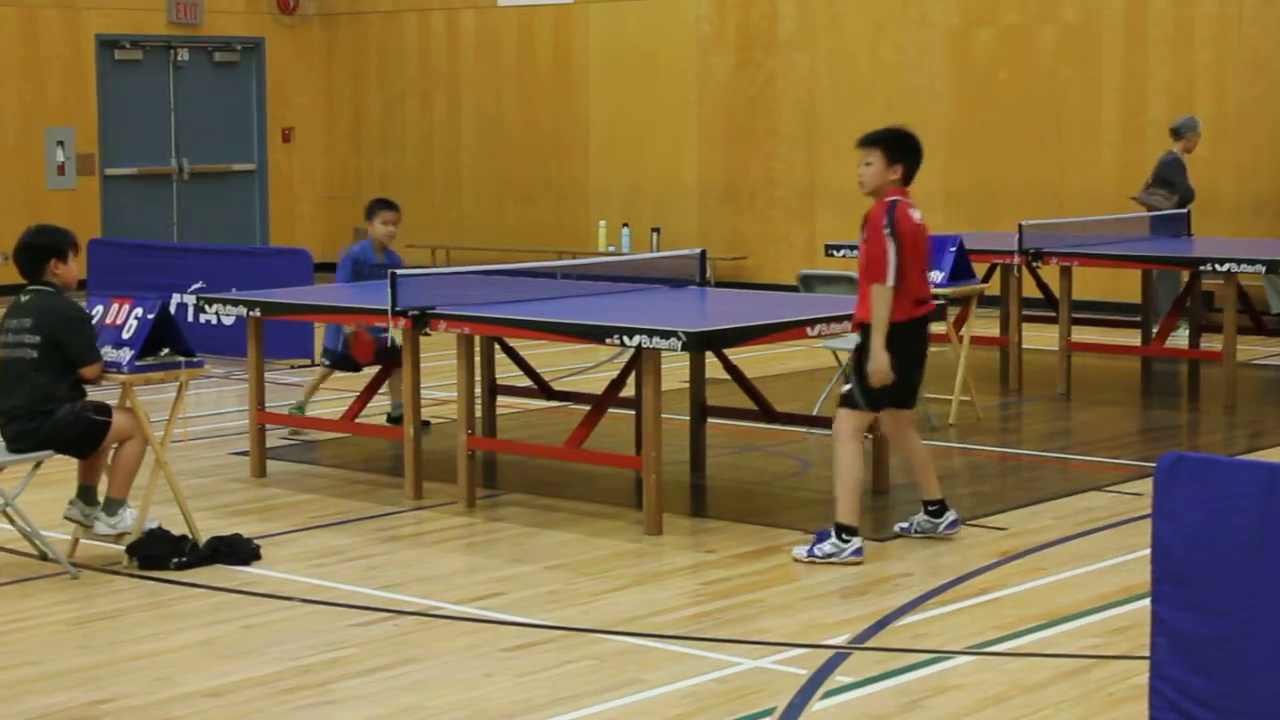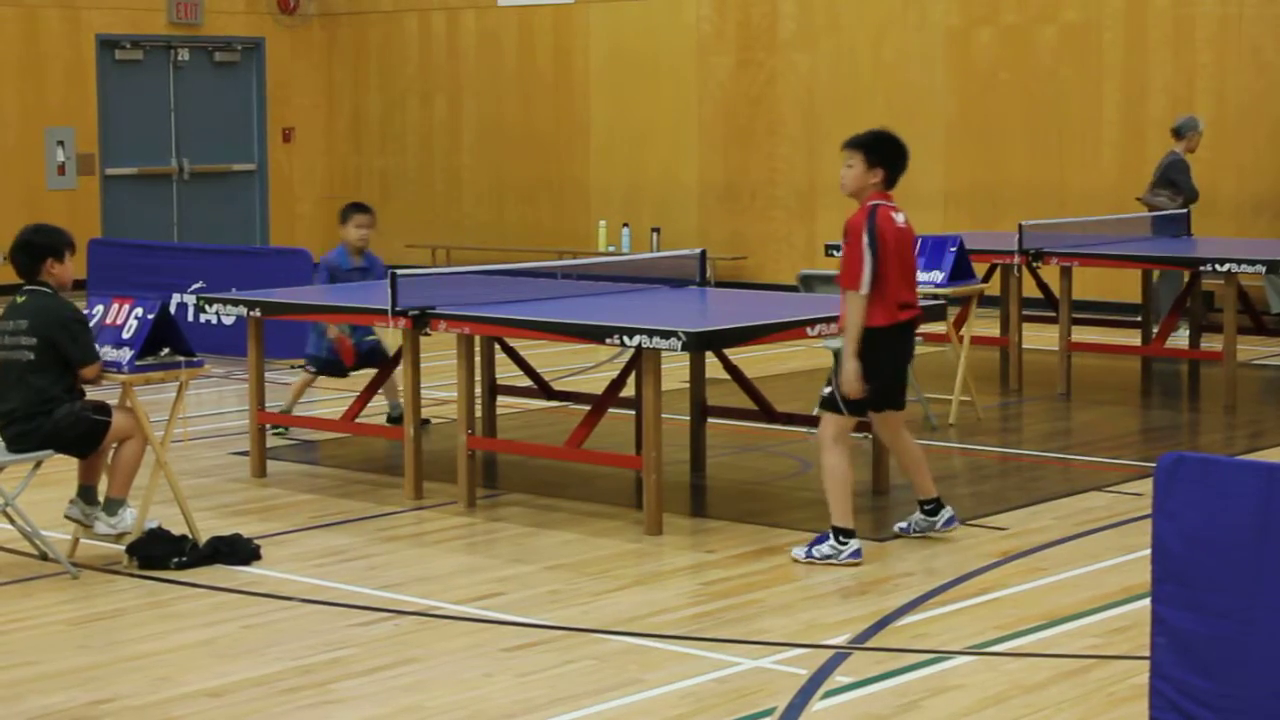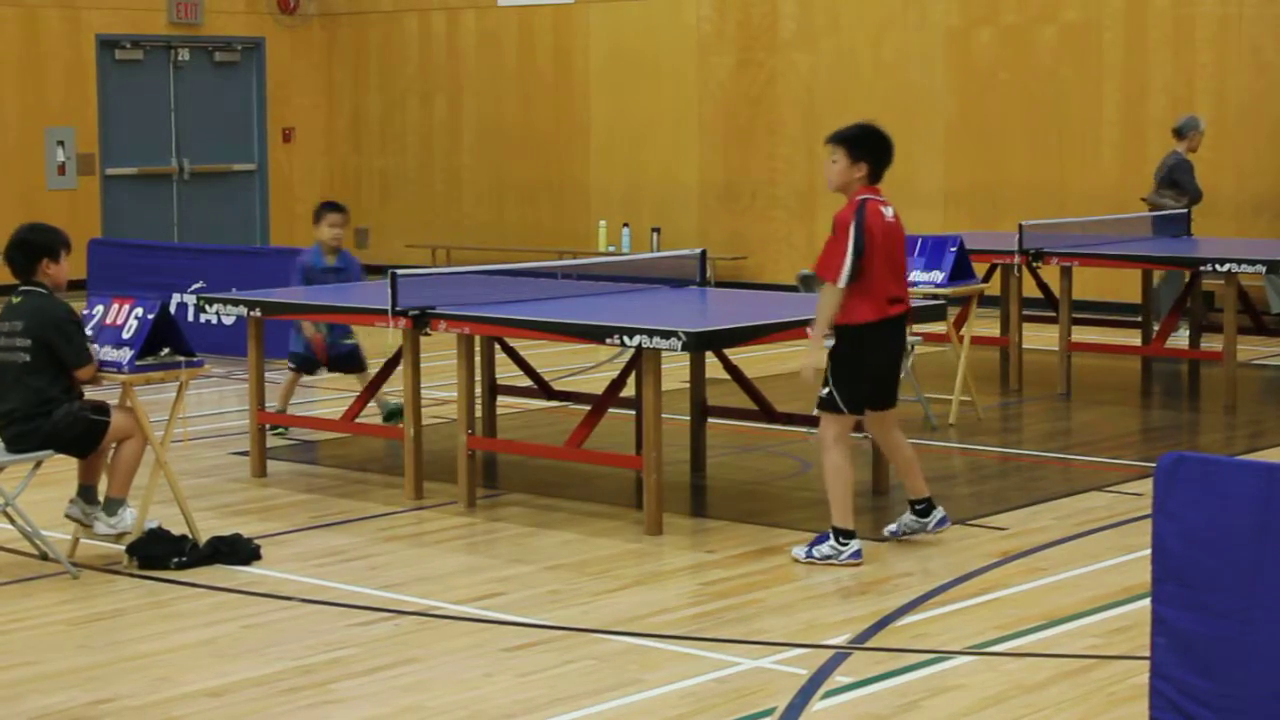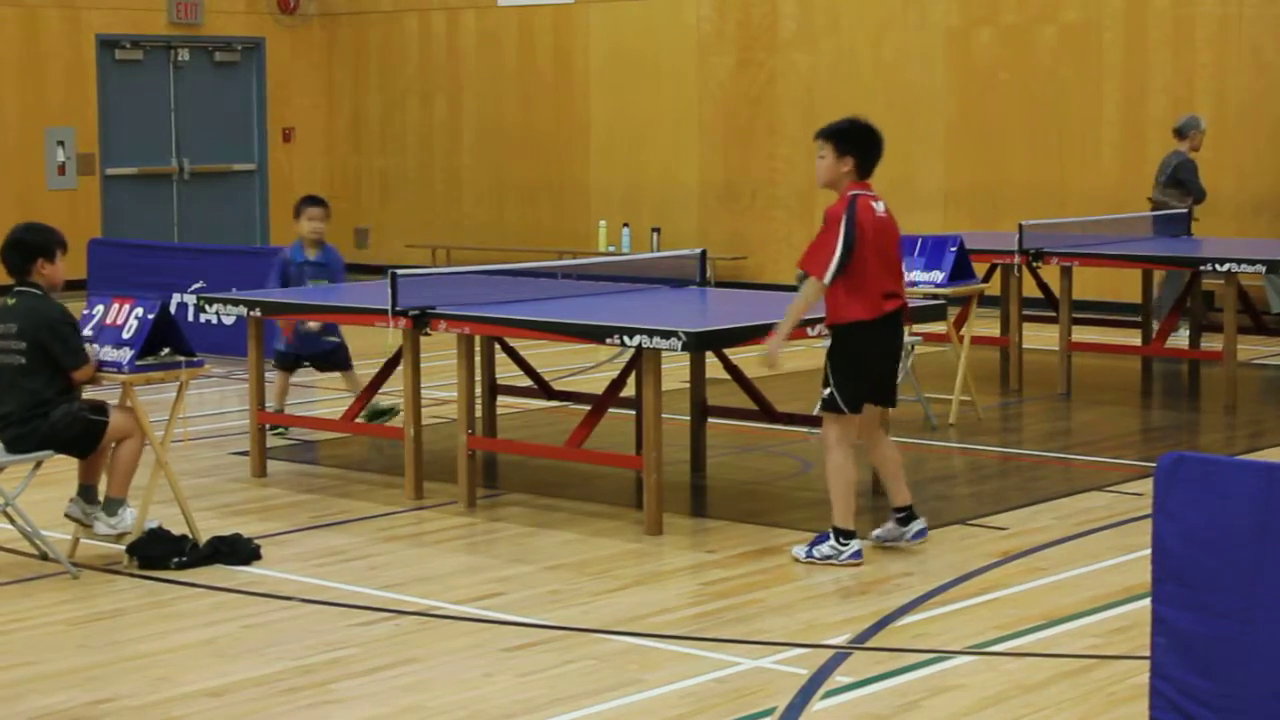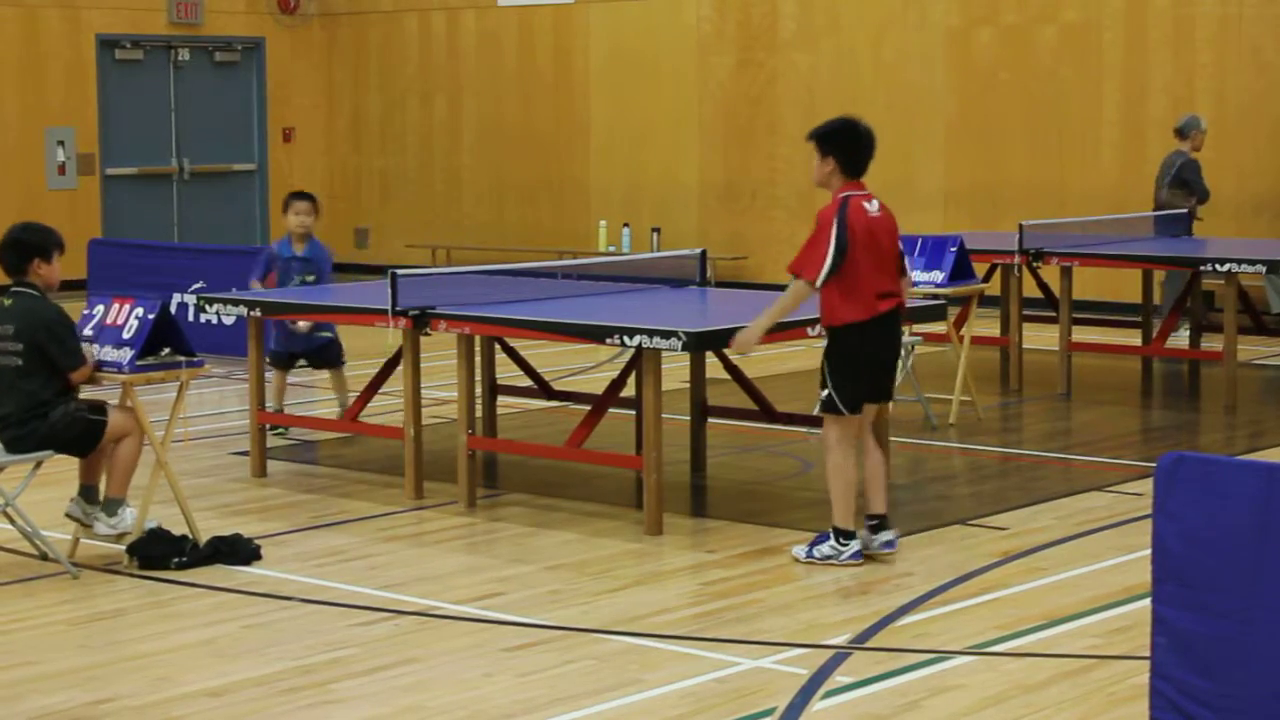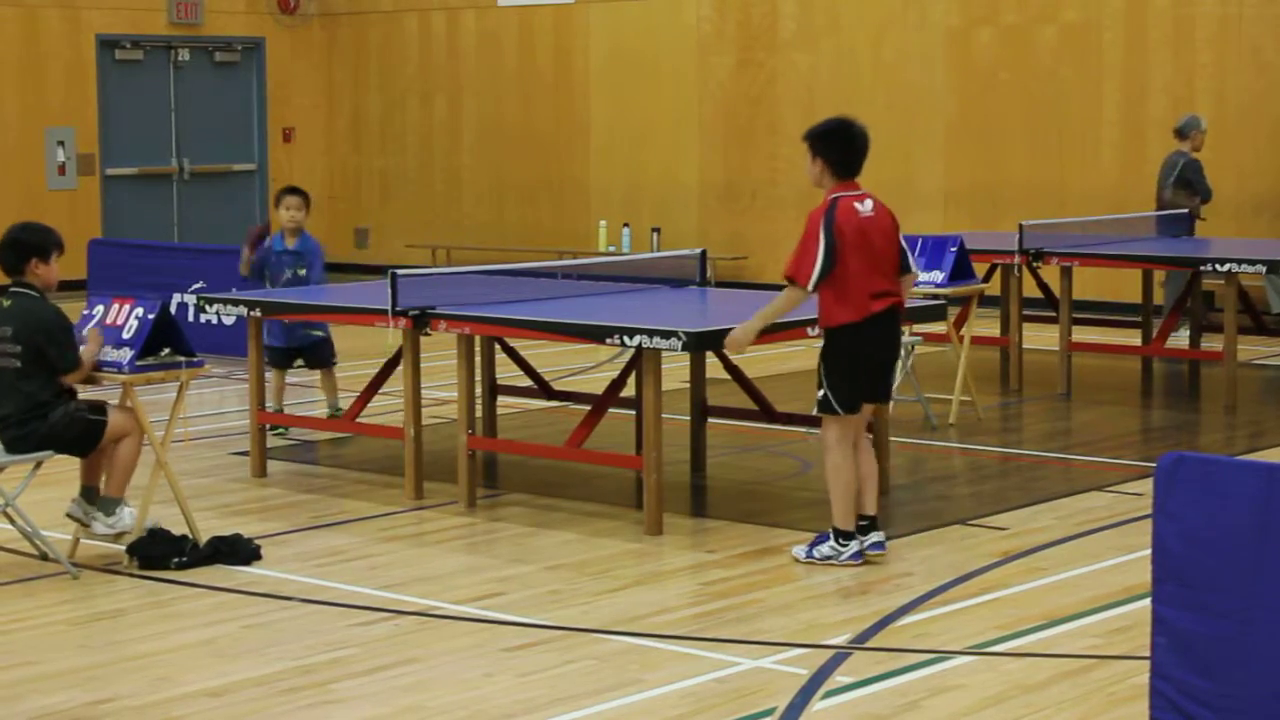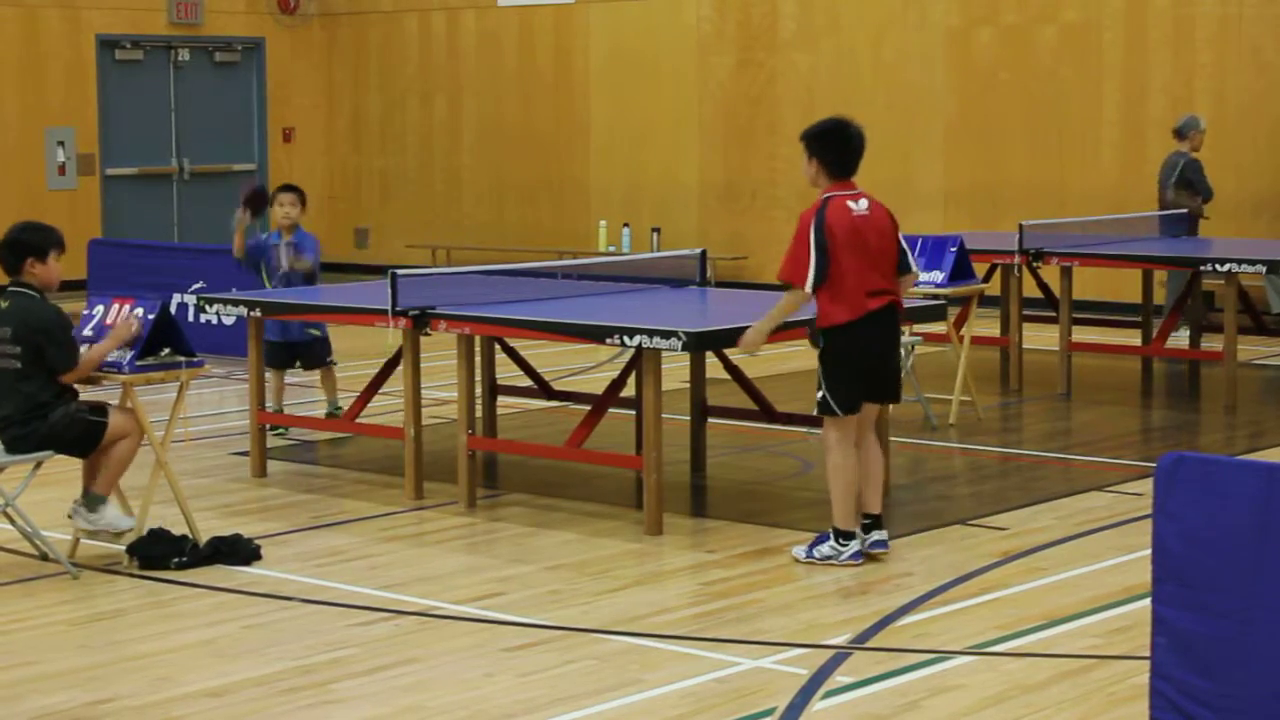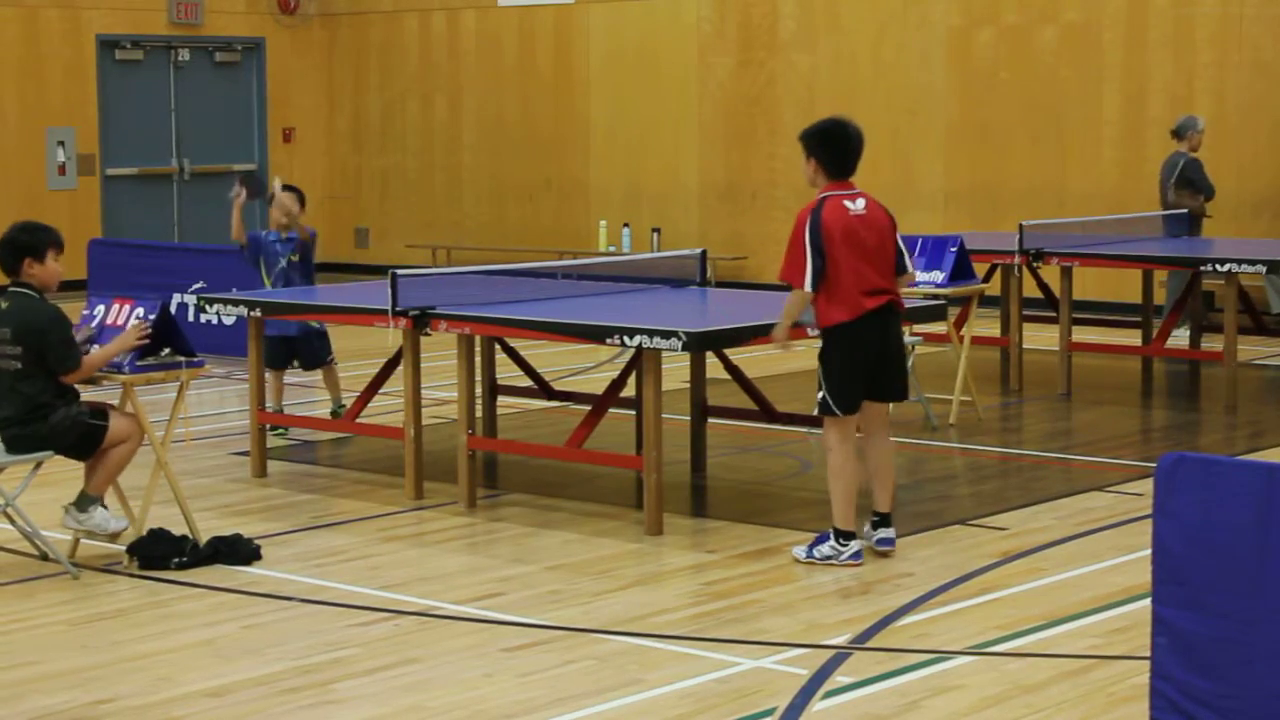
dt=0.1s
person 1, frame 1
left shoulder: (883, 216)
right shoulder: (911, 214)
left elbow: (882, 284)
left wrist: (877, 347)
left hip: (888, 335)
right hip: (911, 332)
left knee: (846, 432)
right knee: (899, 426)
left ankle: (844, 537)
right ankle: (937, 512)
person 1, frame 2
left shoulder: (865, 222)
right shoulder: (900, 221)
left elbow: (858, 292)
left wrist: (848, 356)
left hip: (873, 339)
right hip: (900, 335)
left knee: (831, 435)
right knee: (891, 427)
left ankle: (842, 539)
right ankle: (933, 509)
person 1, frame 3
left shoulder: (852, 215)
right shoulder: (889, 214)
left elbow: (836, 285)
left wrist: (815, 343)
left hip: (862, 335)
right hip: (891, 331)
left knee: (833, 435)
right knee: (883, 426)
left ankle: (843, 539)
right ankle: (924, 510)
person 1, frame 4
left shoulder: (844, 214)
right shoulder: (881, 209)
left elbow: (819, 281)
left wrist: (782, 331)
left hip: (857, 334)
right hip: (890, 328)
left knee: (836, 435)
right knee: (871, 429)
left ankle: (844, 540)
right ankle: (906, 516)
person 1, frame 5
left shoulder: (836, 213)
right shoulder: (880, 210)
left elbow: (808, 282)
right elbow: (903, 278)
left wrist: (758, 327)
left hip: (853, 334)
right hip: (886, 329)
left knee: (837, 436)
right knee: (865, 432)
left ankle: (844, 540)
right ankle: (878, 527)
person 1, frame 6
left shoulder: (827, 216)
right shoulder: (881, 211)
left elbow: (803, 286)
right elbow: (907, 277)
left wrist: (752, 326)
left hip: (849, 335)
right hip: (886, 328)
left knee: (836, 435)
right knee: (858, 433)
left ankle: (844, 539)
right ankle: (869, 528)
person 1, frame 7
left shoulder: (818, 217)
right shoulder: (878, 211)
left elbow: (801, 289)
right elbow: (907, 276)
left wrist: (762, 327)
left hip: (846, 334)
right hip: (884, 328)
left knee: (838, 436)
right knee: (865, 432)
left ankle: (844, 539)
right ankle: (873, 527)
person 1, frame 8
left shoulder: (814, 216)
right shoulder: (878, 211)
left elbow: (804, 288)
right elbow: (904, 276)
left wrist: (785, 325)
left hip: (846, 333)
right hip: (887, 325)
left knee: (838, 437)
right knee: (876, 428)
left ankle: (844, 540)
right ankle: (882, 525)
person 2, frame 1
right shoulder: (65, 310)
right elbow: (91, 371)
left wrist: (69, 369)
right hip: (44, 422)
left knee: (101, 418)
right knee: (136, 425)
left ankle: (85, 503)
right ankle: (112, 513)
person 2, frame 2
right shoulder: (60, 310)
right elbow: (90, 372)
left wrist: (70, 376)
right hip: (44, 423)
left knee: (101, 416)
right knee: (136, 425)
left ankle: (86, 503)
right ankle: (112, 514)
person 2, frame 3
right shoulder: (55, 311)
right elbow: (85, 373)
left wrist: (67, 378)
right wrist: (90, 358)
right hip: (42, 423)
left knee: (101, 416)
right knee: (135, 424)
left ankle: (85, 502)
right ankle: (112, 514)
person 2, frame 4
right shoulder: (50, 312)
right elbow: (81, 373)
left wrist: (76, 353)
right wrist: (92, 358)
right hip: (40, 424)
left knee: (101, 415)
right knee: (132, 424)
left ankle: (86, 502)
right ankle: (112, 514)
person 2, frame 5
right shoulder: (46, 313)
right elbow: (78, 374)
left wrist: (75, 355)
right wrist: (88, 358)
right hip: (39, 424)
left knee: (101, 415)
right knee: (131, 422)
left ankle: (87, 502)
right ankle: (112, 513)
person 2, frame 6
right shoulder: (44, 314)
right elbow: (71, 376)
left wrist: (74, 348)
right wrist: (90, 349)
right hip: (39, 424)
left knee: (102, 416)
right knee: (130, 422)
left ankle: (89, 503)
right ankle: (109, 511)
person 2, frame 7
right shoulder: (44, 314)
right elbow: (70, 374)
left wrist: (68, 340)
right wrist: (112, 341)
right hip: (39, 425)
left knee: (103, 416)
right knee: (131, 424)
left ankle: (90, 503)
right ankle: (93, 508)
person 2, frame 8
right shoulder: (43, 314)
right elbow: (72, 373)
left wrist: (70, 340)
right wrist: (119, 344)
right hip: (40, 425)
left knee: (106, 416)
right knee: (132, 427)
left ankle: (89, 505)
right ankle: (84, 509)
person 3, frame 1
left shoulder: (394, 261)
right shoulder: (354, 255)
left hip: (375, 324)
right hip: (345, 323)
left knee: (395, 362)
right knee: (327, 369)
left ankle: (397, 412)
right ankle: (299, 408)
person 3, frame 2
left shoulder: (375, 264)
right shoulder: (330, 262)
right wrist: (332, 328)
left hip: (360, 328)
right hip: (330, 329)
left knee: (384, 365)
right knee: (311, 374)
left ankle: (395, 412)
right ankle: (285, 413)
person 3, frame 3
left shoulder: (350, 263)
right shoulder: (305, 262)
right wrist: (307, 326)
left hip: (338, 328)
right hip: (310, 328)
left knee: (360, 368)
right knee: (295, 372)
left ankle: (387, 409)
right ankle: (279, 414)
person 3, frame 4
left shoulder: (334, 258)
right shoulder: (286, 258)
right elbow: (274, 291)
left wrist: (321, 319)
left hip: (325, 326)
right hip: (293, 326)
left knee: (344, 367)
right knee: (284, 371)
left ankle: (370, 408)
right ankle: (277, 414)
person 3, frame 5
left shoulder: (321, 254)
right shoulder: (274, 252)
right elbow: (256, 280)
left wrist: (311, 318)
right wrist: (259, 290)
left hip: (317, 324)
right hip: (282, 322)
left knee: (335, 365)
right knee: (280, 369)
left ankle: (345, 411)
right ankle: (278, 414)
person 3, frame 6
left shoulder: (312, 247)
right shoulder: (267, 247)
left elbow: (317, 284)
right elbow: (246, 272)
right wrist: (247, 258)
left hip: (310, 321)
right hip: (278, 321)
left knee: (326, 366)
right knee: (278, 368)
left ankle: (334, 411)
right ankle: (277, 413)
person 3, frame 7
left shoulder: (308, 241)
right shoulder: (264, 242)
left elbow: (309, 266)
right elbow: (239, 253)
left wrist: (292, 260)
right wrist: (240, 227)
left hip: (307, 318)
right hip: (277, 319)
left knee: (325, 364)
right knee: (277, 368)
left ankle: (333, 410)
right ankle: (277, 413)
person 3, frame 8
left shoulder: (304, 237)
right shoulder: (264, 240)
left elbow: (305, 233)
right elbow: (238, 237)
left wrist: (293, 213)
right wrist: (237, 205)
right hip: (276, 318)
left knee: (326, 364)
right knee: (276, 368)
left ankle: (338, 408)
right ankle: (276, 414)
person 4, frame 1
left shoulder: (1171, 160)
right shoulder: (1173, 163)
left elbow: (1183, 195)
right elbow: (1188, 195)
left wrist: (1175, 199)
right wrist: (1177, 199)
left hip: (1168, 224)
right hip: (1168, 225)
left knee: (1165, 272)
right knee: (1171, 272)
left ankle: (1155, 318)
person 4, frame 2
left shoulder: (1170, 160)
right shoulder: (1177, 163)
left elbow: (1182, 194)
right elbow: (1192, 195)
left wrist: (1178, 199)
right wrist: (1180, 200)
left hip: (1167, 223)
right hip: (1171, 224)
left knee: (1168, 271)
right knee: (1174, 272)
left ankle: (1154, 317)
person 4, frame 3
left shoulder: (1170, 159)
right shoulder: (1181, 163)
right elbow: (1196, 196)
left wrist: (1179, 201)
right wrist: (1182, 201)
left hip: (1167, 223)
right hip: (1172, 225)
left knee: (1172, 272)
right knee: (1175, 272)
left ankle: (1155, 316)
person 4, frame 4
left shoulder: (1170, 159)
right shoulder: (1185, 163)
right elbow: (1199, 196)
left wrist: (1182, 199)
right wrist: (1186, 200)
left hip: (1165, 221)
right hip: (1174, 224)
left knee: (1174, 271)
right knee: (1177, 272)
left ankle: (1160, 316)
person 4, frame 5
left shoulder: (1170, 159)
right shoulder: (1188, 163)
right elbow: (1203, 196)
left wrist: (1186, 200)
right wrist: (1189, 200)
left hip: (1167, 221)
right hip: (1176, 224)
left knee: (1176, 271)
right knee: (1178, 272)
left ankle: (1170, 318)
person 4, frame 6
left shoulder: (1170, 160)
right shoulder: (1190, 163)
right elbow: (1206, 195)
left wrist: (1188, 198)
right wrist: (1193, 200)
left hip: (1167, 222)
right hip: (1179, 224)
left knee: (1177, 272)
right knee: (1179, 273)
person 4, frame 7
left shoulder: (1169, 160)
right shoulder: (1190, 163)
right elbow: (1207, 195)
left wrist: (1189, 198)
right wrist: (1194, 199)
left hip: (1170, 222)
right hip: (1182, 225)
left knee: (1179, 272)
right knee: (1180, 273)
person 4, frame 8
left shoulder: (1170, 162)
right shoulder: (1190, 163)
right elbow: (1209, 193)
left wrist: (1192, 197)
right wrist: (1196, 197)
left hip: (1172, 222)
right hip: (1186, 224)
left knee: (1180, 272)
right knee: (1182, 273)
left ankle: (1180, 320)
